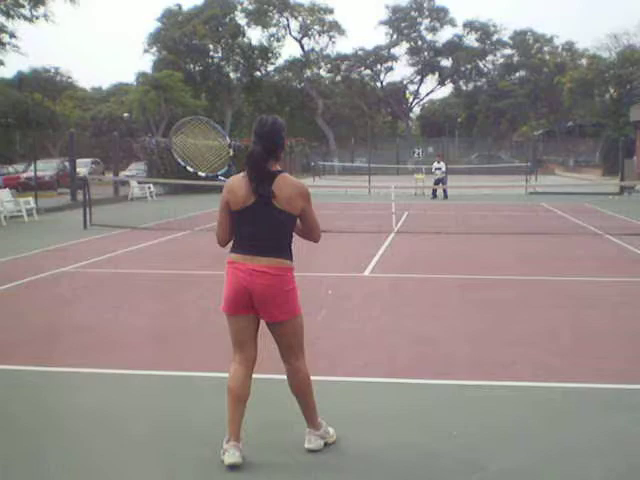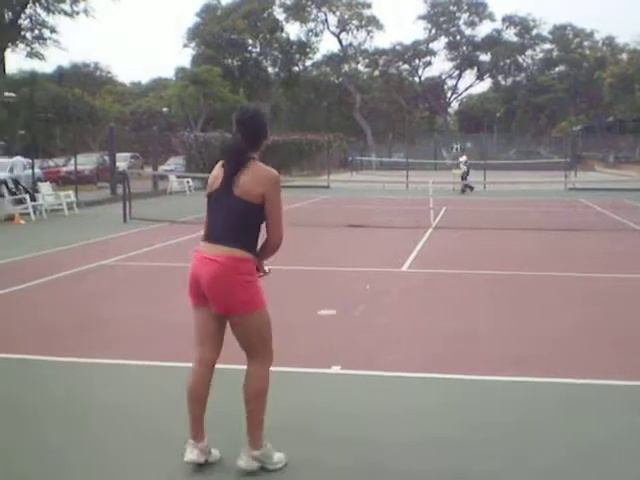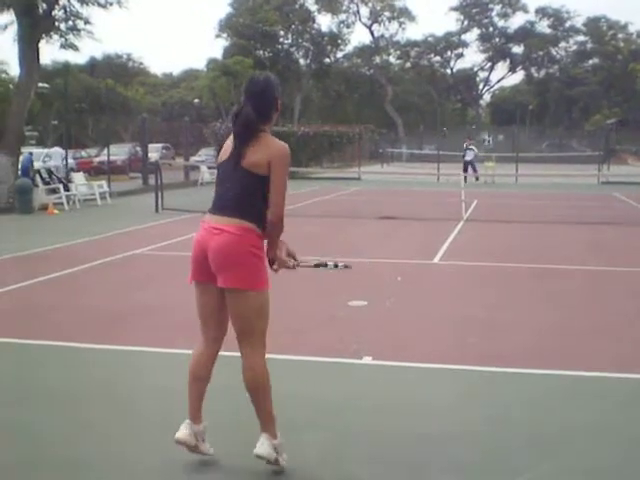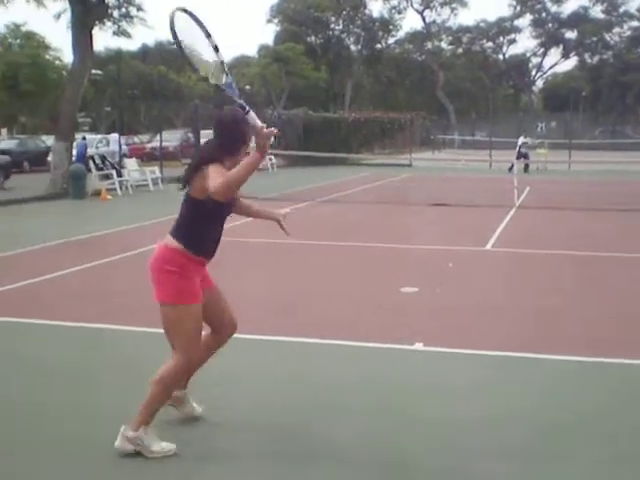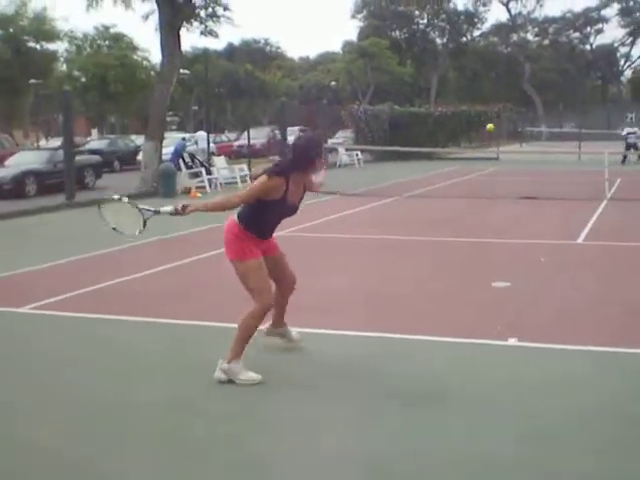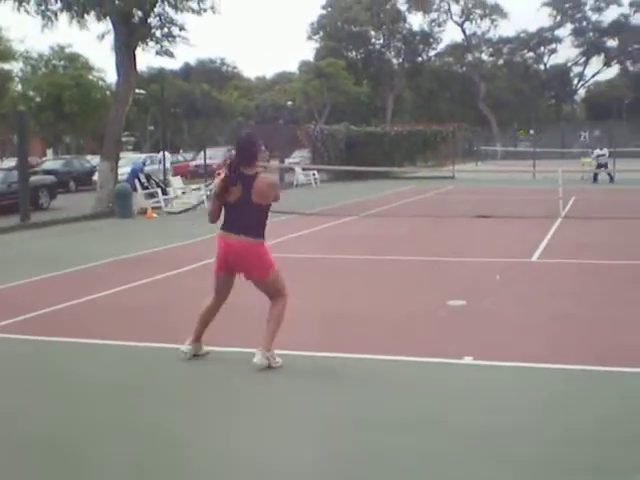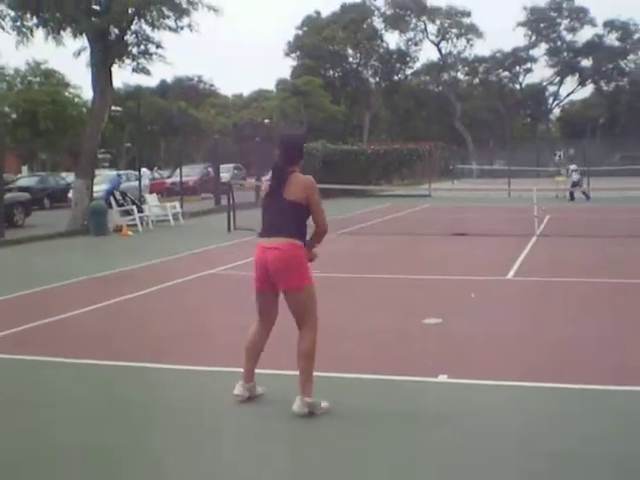
dt=0.7s
person 1, frame 1
left shoulder: (233, 185)
right shoulder: (296, 189)
left elbow: (222, 239)
right elbow: (314, 234)
left hip: (239, 276)
right hip: (275, 279)
left knee: (241, 361)
right knee: (294, 360)
left ankle: (233, 444)
right ankle: (314, 428)
person 1, frame 2
left shoulder: (219, 170)
right shoulder: (266, 176)
left elbow: (214, 224)
right elbow: (275, 238)
right wrist: (256, 262)
left hip: (202, 264)
right hip: (234, 272)
left knee: (204, 359)
right knee: (260, 358)
left ankle: (197, 444)
right ankle: (255, 450)
person 1, frame 3
left shoulder: (231, 141)
right shoulder: (276, 149)
right elbow: (275, 215)
left wrist: (272, 245)
right wrist: (276, 252)
left hip: (207, 236)
right hip: (238, 244)
left knee: (210, 338)
right knee: (253, 347)
left ankle: (194, 424)
right ankle: (268, 437)
person 1, frame 4
left shoulder: (224, 167)
right shoulder: (215, 170)
left elbow: (233, 202)
right elbow: (222, 191)
left wrist: (270, 214)
right wrist: (258, 155)
left hip: (190, 265)
right hip: (177, 266)
left knee: (226, 326)
right knee: (186, 355)
left ankle: (176, 391)
right ankle: (136, 431)
person 1, frame 5
left shoulder: (304, 180)
right shoulder: (275, 181)
right elbow: (234, 200)
left wrist: (315, 185)
right wrist: (195, 207)
left hip: (262, 238)
right hip: (241, 238)
left knee: (288, 282)
right knee: (264, 301)
left ankle: (278, 327)
right ankle: (229, 364)
person 1, frame 6
left shoulder: (224, 183)
right shoulder: (267, 183)
left elbow: (212, 218)
right elbow: (275, 197)
left hip: (226, 246)
right hip: (252, 251)
left knee: (218, 298)
right knee: (279, 297)
left ankle: (193, 344)
right ankle: (265, 352)
person 1, frame 7
left shoulder: (268, 184)
right shoulder: (306, 183)
right elbow: (322, 228)
right wrist: (308, 249)
left hip: (263, 253)
right hip: (288, 256)
left knee: (264, 322)
right knee: (307, 326)
left ankle: (246, 382)
right ankle: (305, 398)
